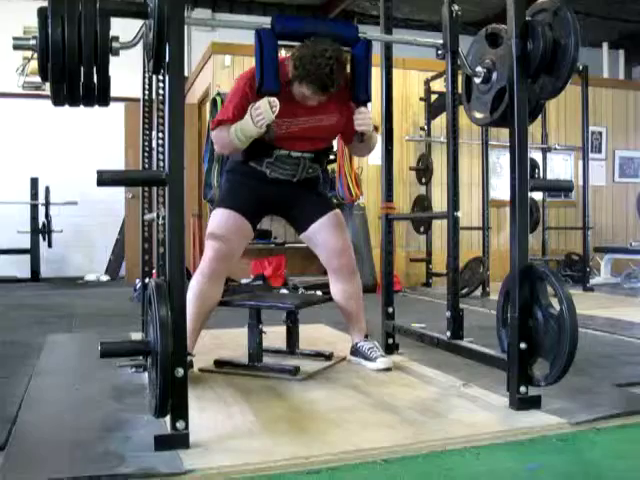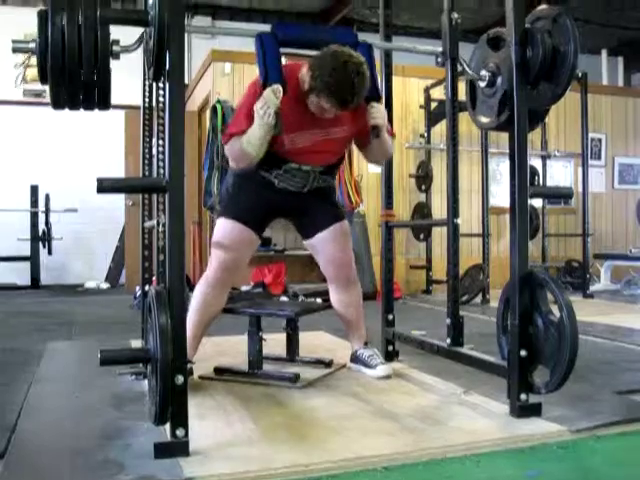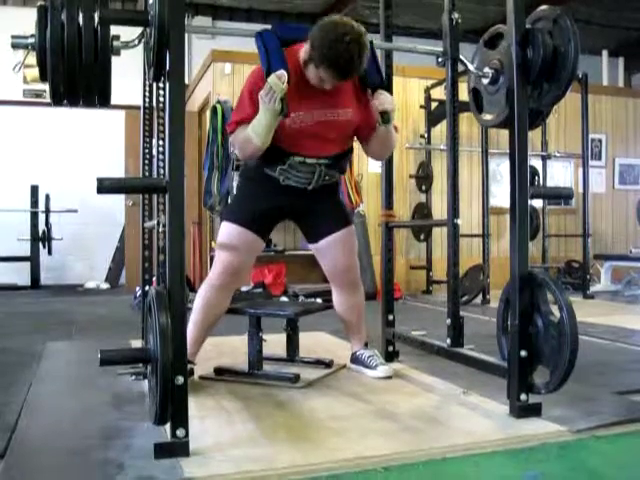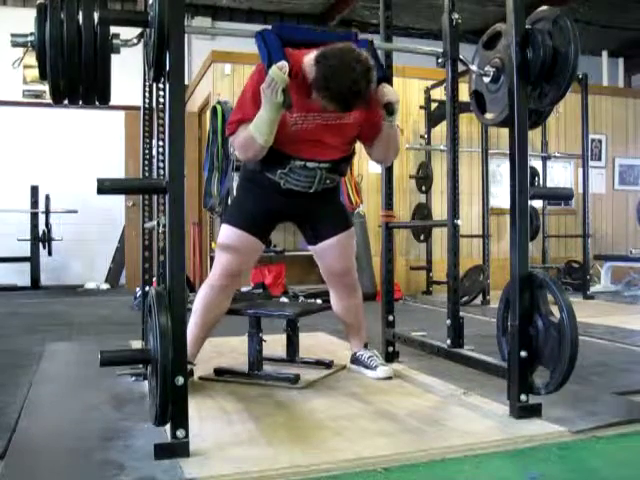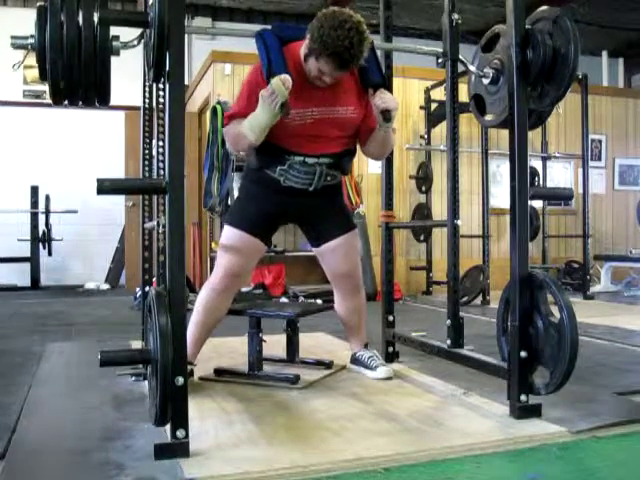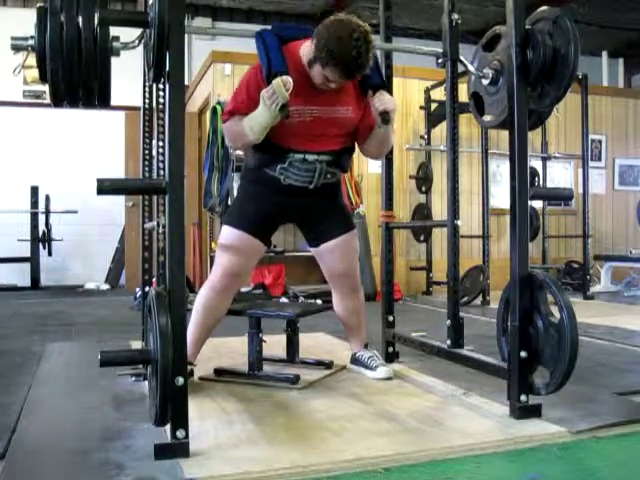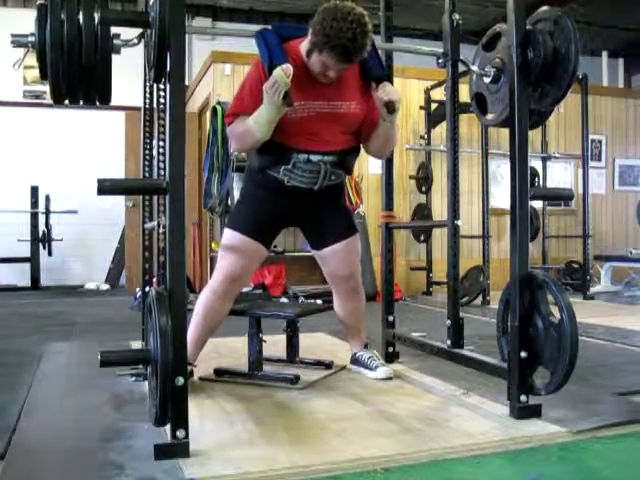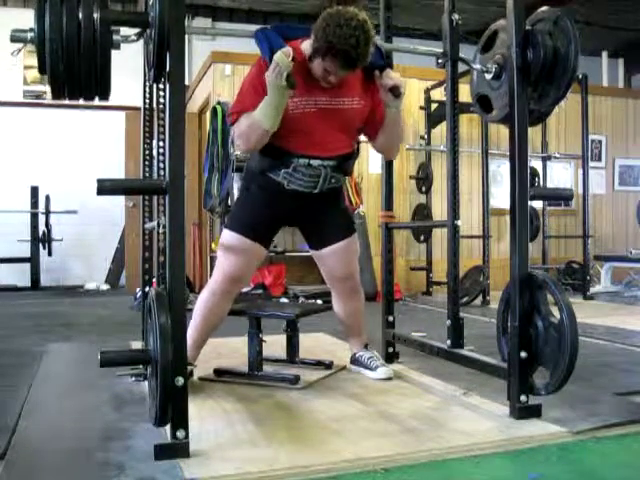
dt=0.4s
person 1, frame 1
left shoulder: (343, 89)
right shoulder: (256, 81)
left elbow: (359, 149)
right elbow: (220, 143)
left wrist: (366, 132)
right wrist: (250, 126)
left hip: (304, 183)
right hip: (250, 177)
left knee: (344, 260)
right knee: (214, 259)
left ankle: (360, 342)
right ankle: (183, 351)
person 1, frame 2
left shoulder: (355, 98)
right shoulder: (271, 88)
left elbow: (379, 156)
right elbow: (236, 159)
left wrist: (379, 133)
right wrist: (261, 127)
left hip: (315, 189)
right hip: (258, 184)
left knee: (344, 270)
right knee: (221, 268)
left ankle: (359, 349)
right ankle: (183, 358)
person 1, frame 3
left shoulder: (357, 85)
right shoulder: (271, 74)
left elbow: (378, 152)
right elbow: (242, 149)
left wrist: (384, 121)
right wrist: (268, 114)
left hip: (321, 190)
right hip: (264, 183)
left knee: (347, 275)
right knee: (225, 272)
left ankle: (359, 350)
right ankle: (185, 358)
person 1, frame 4
left shoulder: (360, 91)
right shoulder: (273, 74)
left elbow: (383, 155)
right elbow: (244, 150)
left wrist: (389, 117)
right wrist: (271, 108)
left hip: (322, 192)
right hip: (264, 186)
left knee: (345, 276)
right knee: (224, 274)
left ankle: (360, 351)
right ankle: (183, 361)
person 1, frame 5
left shoulder: (359, 82)
left elbow: (376, 151)
right elbow: (234, 142)
left wrist: (385, 121)
right wrist: (266, 113)
left hip: (324, 192)
right hip: (267, 186)
left knee: (349, 278)
right knee: (226, 276)
left ankle: (360, 351)
right ankle: (183, 361)
person 1, frame 6
left shoulder: (358, 83)
left elbow: (373, 150)
right elbow: (232, 137)
left wrist: (384, 123)
right wrist: (266, 113)
left hip: (323, 191)
right hip: (266, 185)
left knee: (347, 277)
right knee: (225, 275)
left ankle: (360, 351)
right ankle: (182, 361)
person 1, frame 7
left shoulder: (362, 79)
right shoulder: (272, 66)
left elbow: (379, 149)
right elbow: (237, 141)
left wrist: (388, 116)
right wrist: (271, 107)
left hip: (326, 194)
right hip: (269, 188)
left knee: (348, 280)
right knee: (226, 279)
left ankle: (360, 351)
right ankle: (183, 362)
person 1, frame 8
left shoulder: (365, 81)
right shoulder: (273, 65)
left elbow: (389, 148)
right elbow: (244, 141)
left wrist: (393, 103)
right wrist: (277, 94)
left hip: (325, 194)
right hip: (268, 188)
left knee: (347, 280)
right knee: (226, 280)
left ankle: (359, 351)
right ankle: (182, 363)
